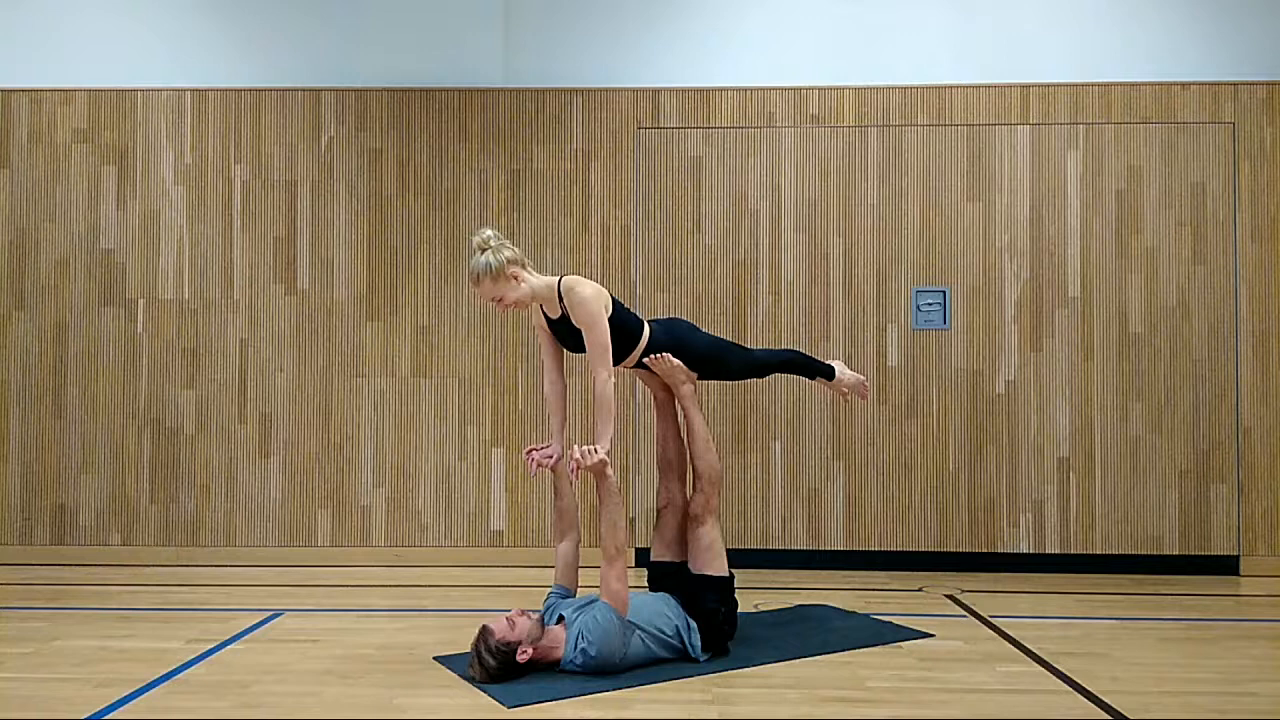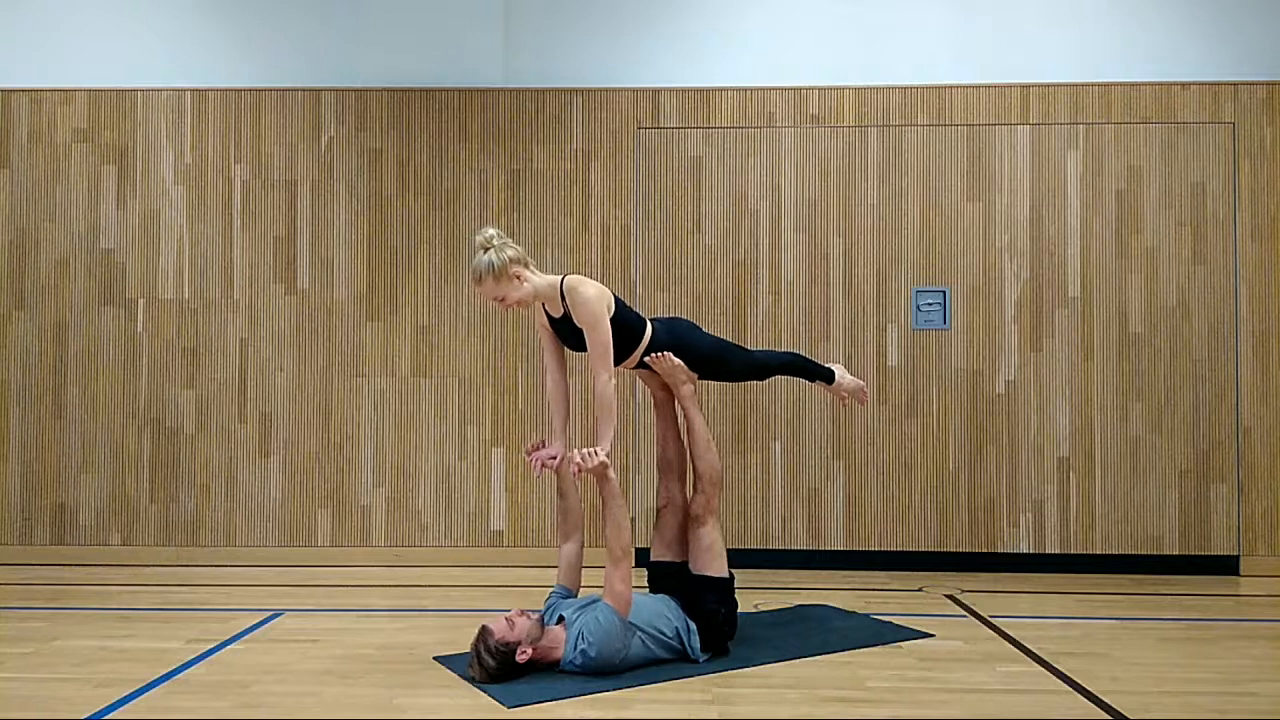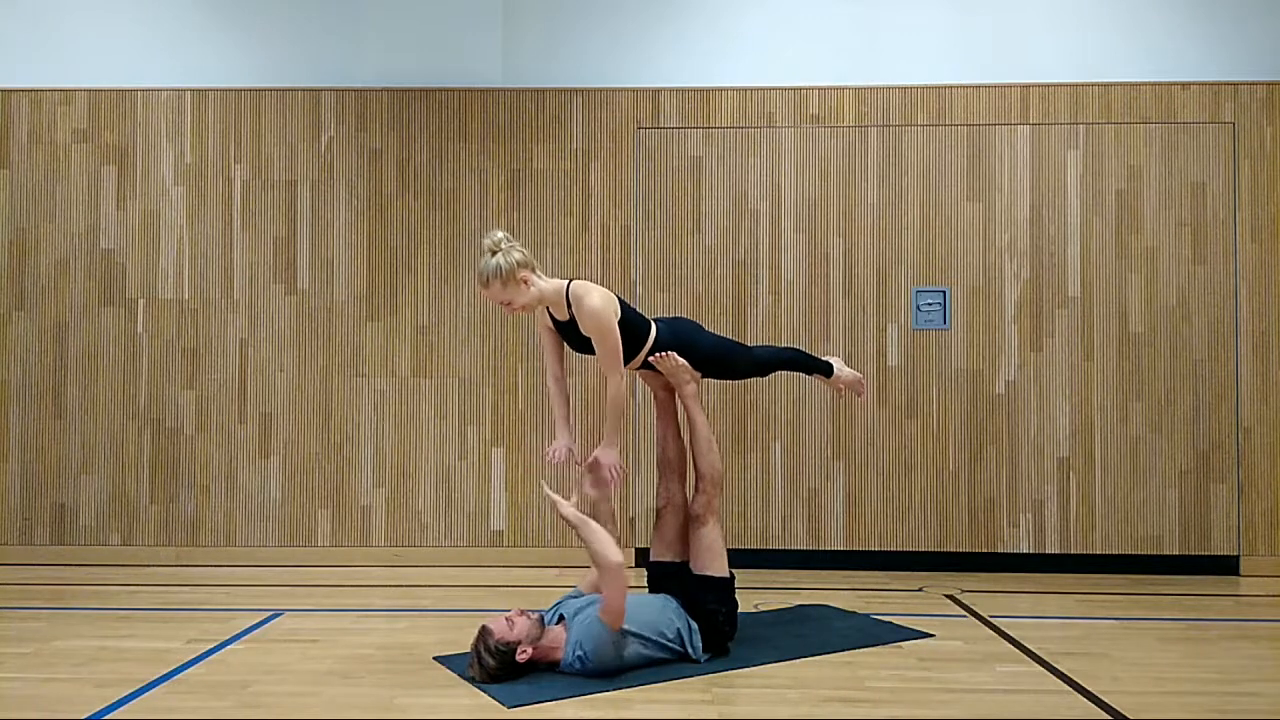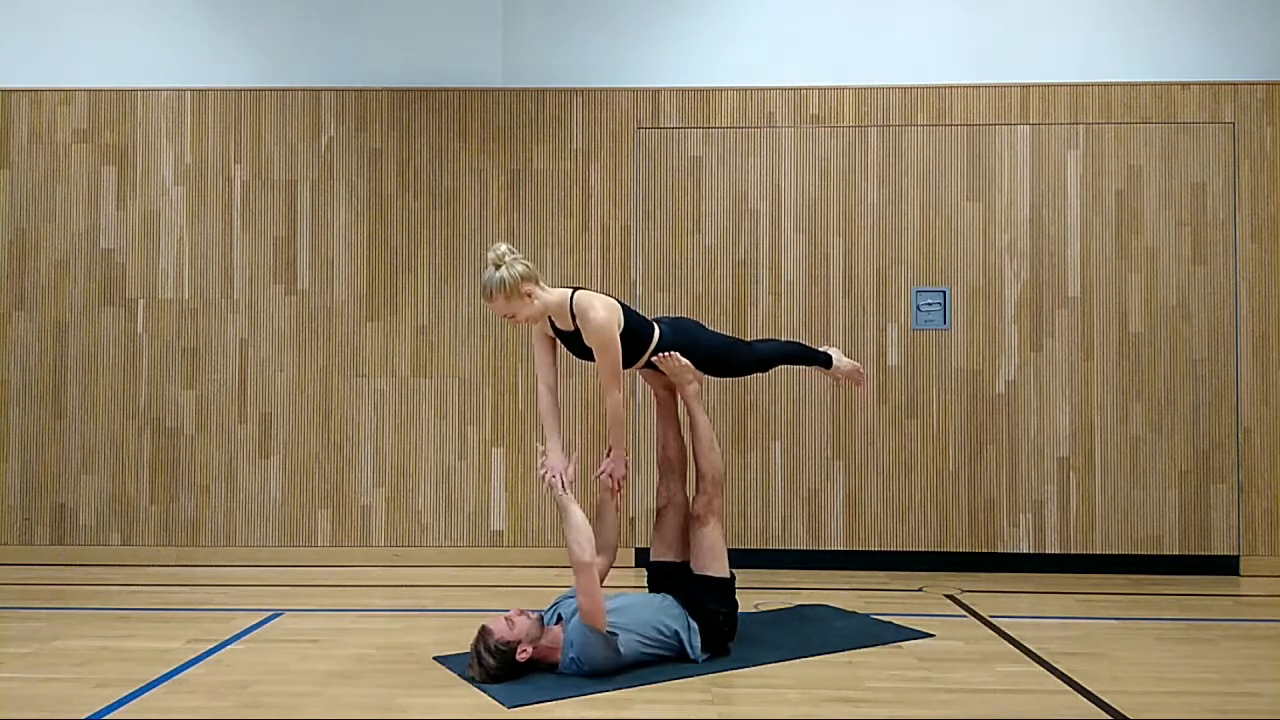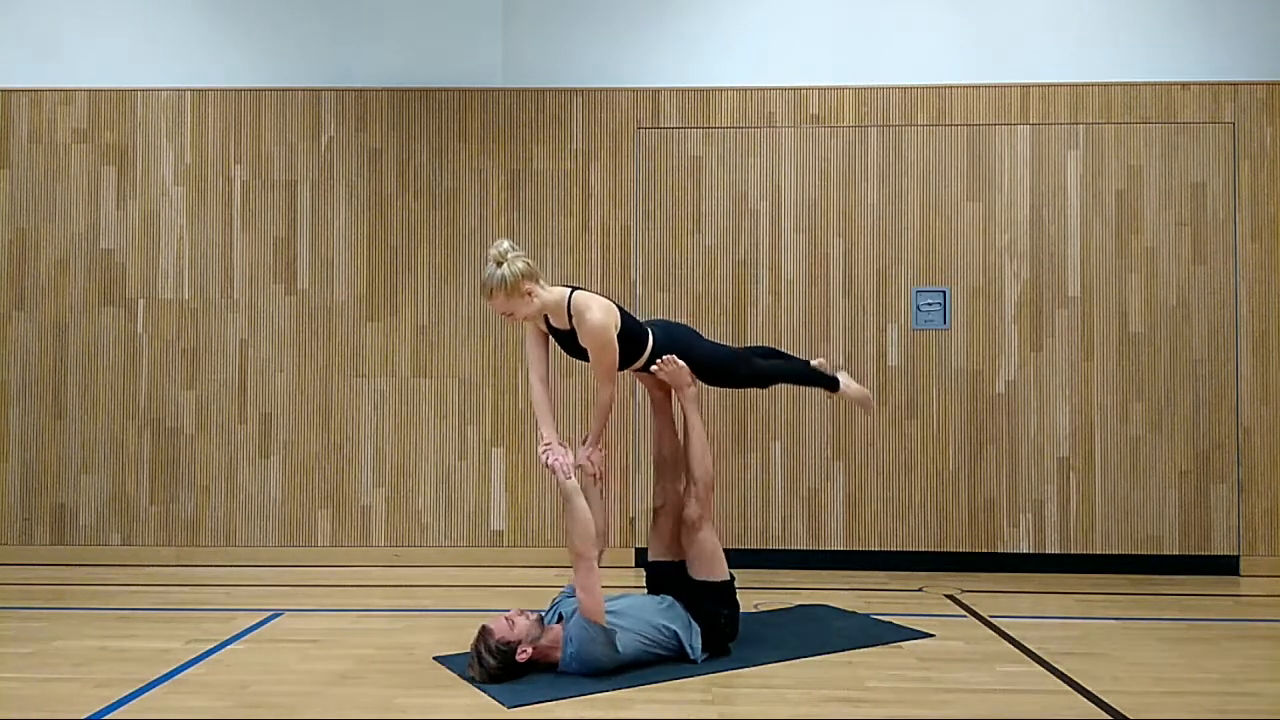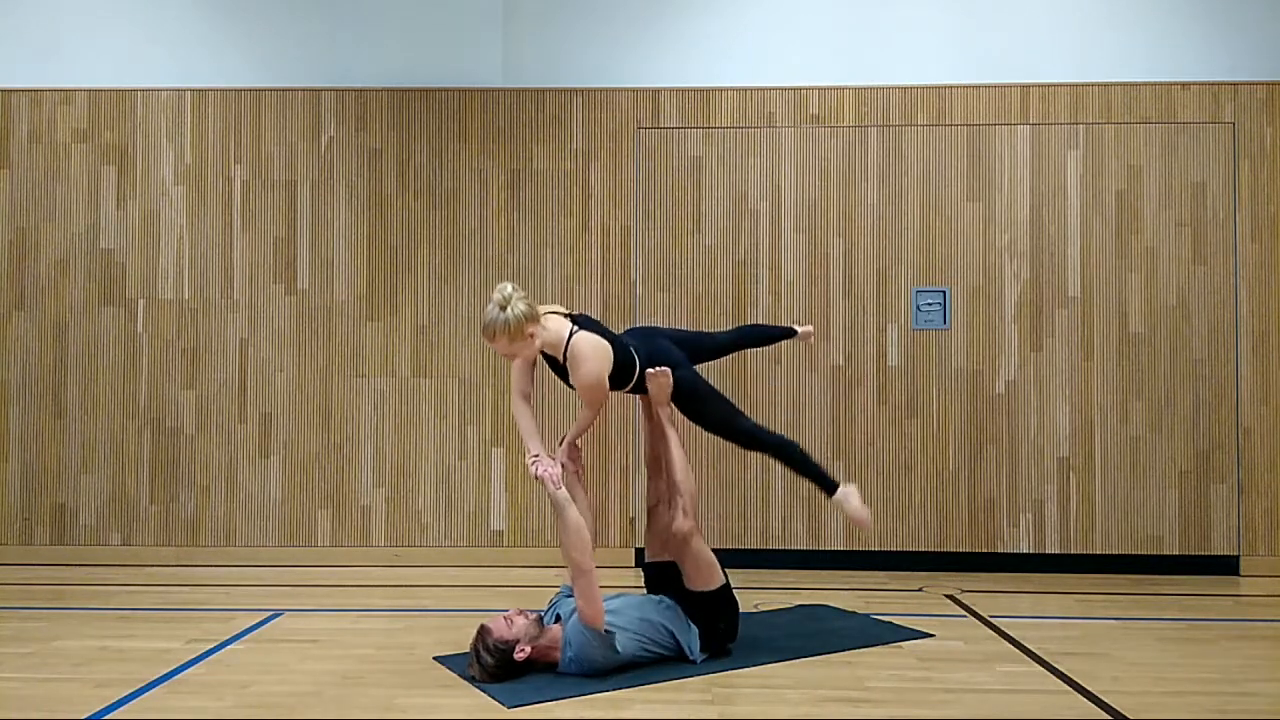
dt=0.5s
person 1, frame 1
left shoulder: (579, 294)
right shoulder: (541, 312)
left elbow: (603, 374)
right elbow: (553, 378)
left wrist: (602, 444)
right wrist: (556, 441)
left hip: (675, 346)
right hip: (654, 359)
left knee: (754, 363)
right knee: (751, 365)
left ankle: (831, 371)
right ankle: (827, 373)
person 1, frame 2
left shoulder: (582, 295)
right shoulder: (543, 311)
left elbow: (603, 377)
right elbow: (555, 377)
left wrist: (603, 446)
right wrist: (559, 442)
left hip: (677, 346)
right hip: (655, 357)
left knee: (753, 366)
right knee: (751, 368)
left ankle: (830, 376)
right ankle: (827, 377)
person 1, frame 3
left shoulder: (588, 302)
right shoulder: (546, 311)
left elbow: (616, 379)
right elbow: (555, 377)
left wrist: (610, 444)
right wrist: (563, 434)
left hip: (681, 346)
right hip: (657, 355)
left knee: (756, 362)
right knee: (753, 363)
left ankle: (829, 368)
right ankle: (825, 369)
person 1, frame 4
left shoulder: (593, 315)
right shoulder: (545, 318)
left elbow: (613, 393)
right elbow: (545, 387)
left wrist: (617, 455)
right wrist: (555, 451)
left hip: (684, 345)
right hip: (657, 347)
left knee: (758, 357)
right knee: (754, 356)
left ankle: (828, 359)
right ankle: (823, 359)
person 1, frame 5
left shoulder: (591, 317)
right shoulder: (539, 313)
left elbow: (607, 388)
right elbow: (537, 381)
left wrist: (593, 442)
right wrist: (549, 438)
left hip: (675, 350)
right hip: (648, 342)
left knee: (762, 374)
right knee: (738, 357)
left ankle: (836, 384)
right ankle: (810, 366)
person 1, frame 6
left shoulder: (586, 363)
right shoulder: (534, 322)
left elbow: (592, 411)
right elbow: (520, 398)
left wrist: (565, 444)
right wrist: (537, 452)
left hip: (662, 371)
right hip: (639, 344)
left knee: (747, 432)
right knee: (723, 340)
left ankle: (837, 491)
right ankle: (794, 331)
person 2, frame 1
left shoulder: (554, 615)
right shoulder: (593, 648)
left elbow: (567, 539)
right elbow: (614, 556)
left wrist: (559, 472)
right wrist: (604, 477)
left hip: (669, 603)
right hip: (704, 620)
right knee: (701, 506)
left ankle: (665, 394)
right ankle: (684, 393)
person 2, frame 2
left shoulder: (555, 617)
right shoulder: (593, 650)
left elbow: (571, 541)
right elbow: (620, 559)
left wrist: (563, 474)
right wrist: (605, 480)
left hip: (670, 602)
right hip: (704, 622)
right knee: (702, 507)
left ankle: (664, 394)
right ankle: (683, 393)
person 2, frame 3
left shoulder: (558, 617)
right shoulder: (588, 653)
left elbow: (608, 566)
right elbow: (615, 565)
left wrist: (599, 500)
right wrist: (572, 514)
left hip: (671, 605)
right hip: (704, 621)
right knee: (703, 507)
left ankle: (666, 393)
right ankle: (687, 392)
person 2, frame 4
left shoulder: (557, 616)
right shoulder: (583, 653)
left elbow: (602, 556)
right elbow: (586, 563)
left wrist: (607, 493)
right wrist: (564, 498)
left hip: (671, 602)
right hip: (704, 621)
right knee: (705, 507)
left ankle: (667, 394)
right ankle: (689, 392)
person 2, frame 5
left shoulder: (556, 617)
right shoulder: (584, 650)
left elbow: (593, 549)
right elbow: (584, 559)
left wrist: (589, 481)
right wrist: (568, 487)
left hip: (669, 605)
right hip: (705, 623)
right knee: (694, 513)
left ankle: (661, 393)
right ankle: (687, 396)
person 2, frame 6
left shoulder: (557, 615)
right shoulder: (582, 652)
left elbow: (580, 559)
right elbow: (582, 569)
left wrist: (572, 479)
right wrist: (559, 496)
left hip: (670, 606)
right hip: (704, 626)
right knee: (682, 526)
right ankle: (662, 411)
